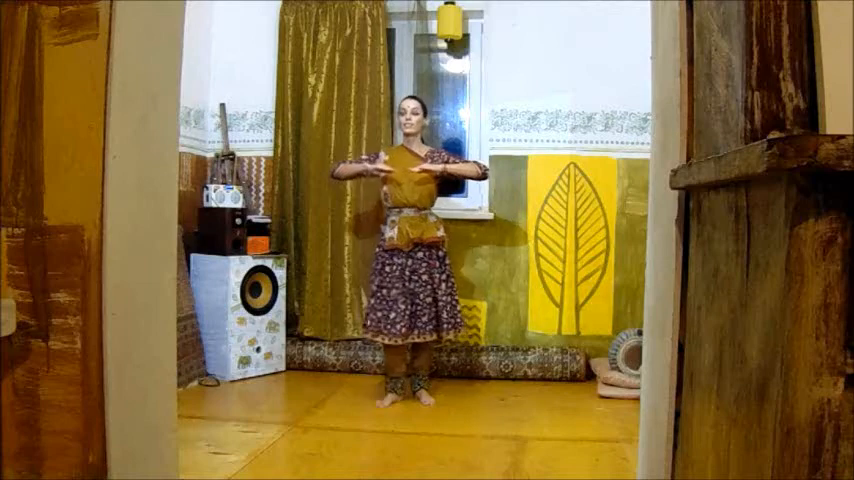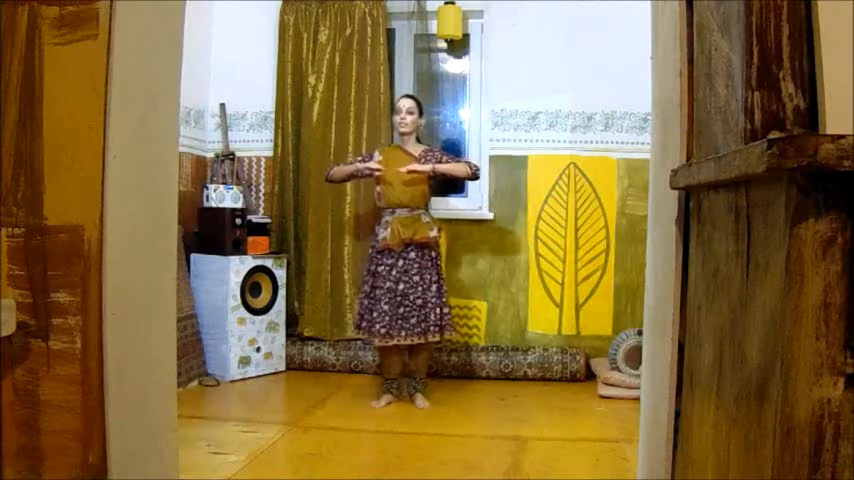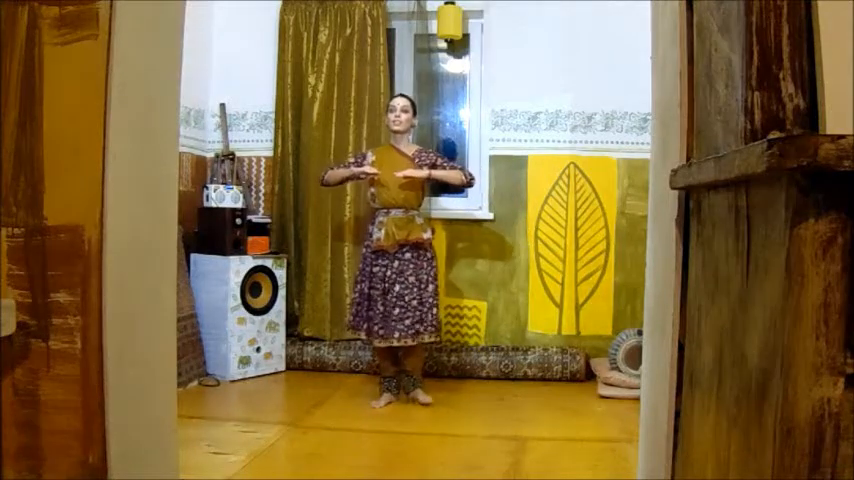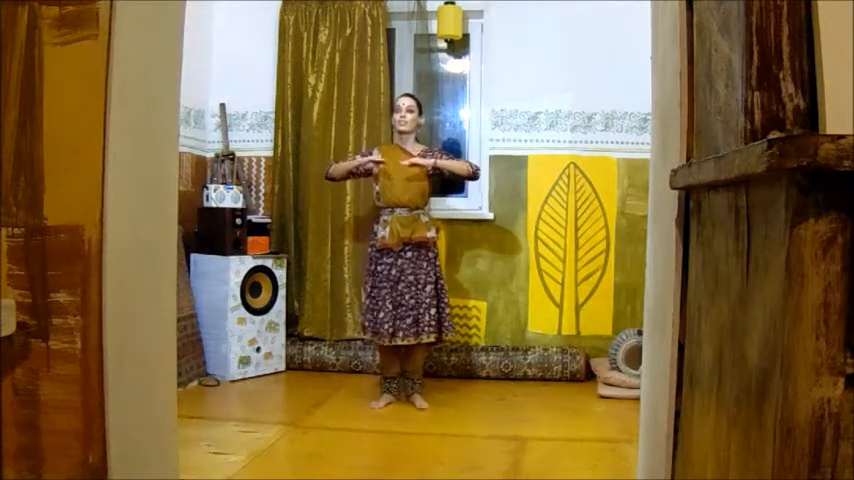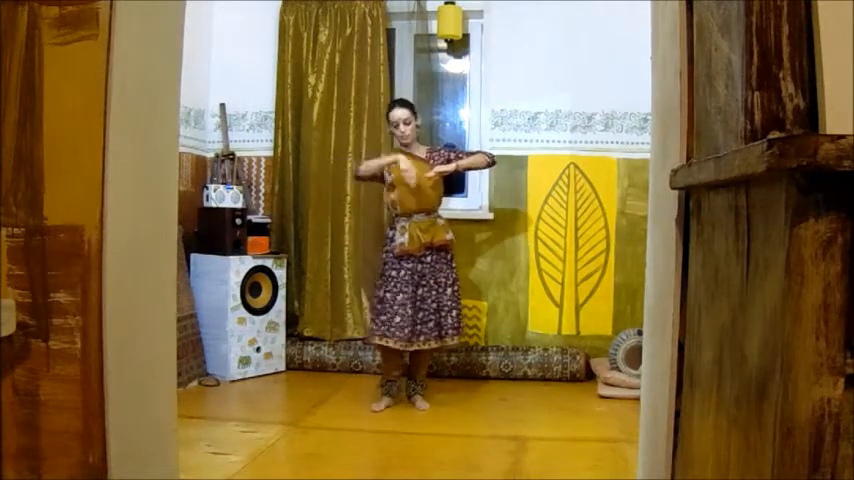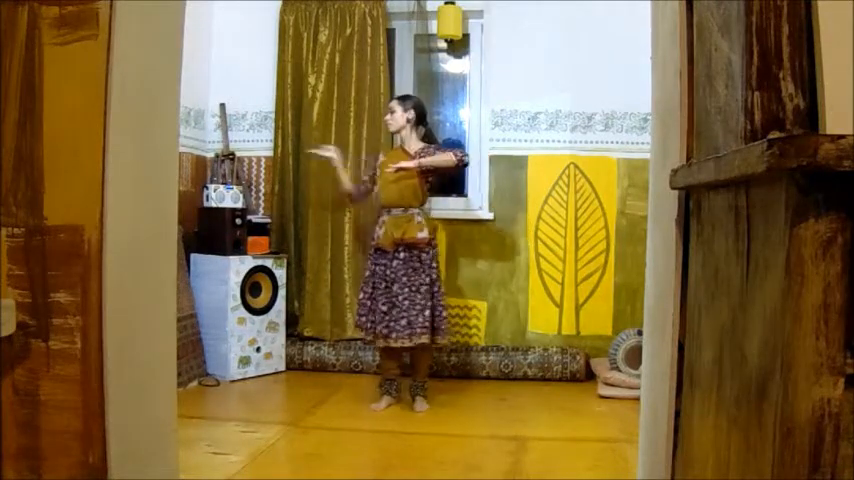
dt=0.7s
person 1, frame 1
left shoulder: (437, 156)
right shoulder: (384, 156)
left elbow: (482, 171)
right elbow: (337, 171)
left wrist: (440, 168)
right wrist: (368, 167)
left hip: (426, 238)
right hip: (393, 238)
left knee: (426, 311)
right knee: (391, 312)
left ankle: (421, 384)
right ankle: (394, 387)
person 1, frame 2
left shoulder: (431, 156)
right shoulder: (379, 156)
left elbow: (473, 171)
right elbow: (331, 175)
left wrist: (429, 168)
right wrist: (361, 167)
left hip: (420, 239)
right hip: (387, 238)
left knee: (420, 312)
right knee: (383, 313)
left ankle: (417, 387)
right ankle: (391, 387)
person 1, frame 3
left shoulder: (425, 156)
right shoulder: (372, 156)
left elbow: (467, 179)
right elbow: (326, 179)
left wrist: (425, 173)
right wrist: (356, 171)
left hip: (414, 239)
right hip: (380, 238)
left knee: (416, 312)
right knee: (380, 313)
left ankle: (414, 383)
right ankle: (388, 386)
person 1, frame 4
left shoulder: (430, 155)
right shoulder: (377, 155)
left elbow: (473, 172)
right elbow: (331, 173)
left wrist: (431, 163)
right wrist: (360, 162)
left hip: (419, 239)
right hip: (385, 238)
left knee: (419, 314)
right knee: (383, 315)
left ankle: (413, 387)
right ankle: (389, 387)
person 1, frame 5
left shoulder: (438, 155)
right shoulder: (386, 161)
left elbow: (487, 159)
right elbow: (360, 172)
left wrist: (452, 166)
right wrist: (393, 161)
left hip: (434, 242)
right hip: (400, 243)
left knee: (429, 318)
right knee: (392, 319)
left ankle: (416, 388)
right ankle: (389, 389)
person 1, frame 6
left shoulder: (428, 153)
right shoulder: (384, 159)
left elbow: (460, 158)
right elbow: (356, 194)
left wrist: (415, 163)
right wrist: (337, 160)
left hip: (416, 239)
right hip: (385, 239)
left knee: (418, 316)
right knee: (384, 316)
left ankle: (418, 390)
right ankle: (389, 389)
